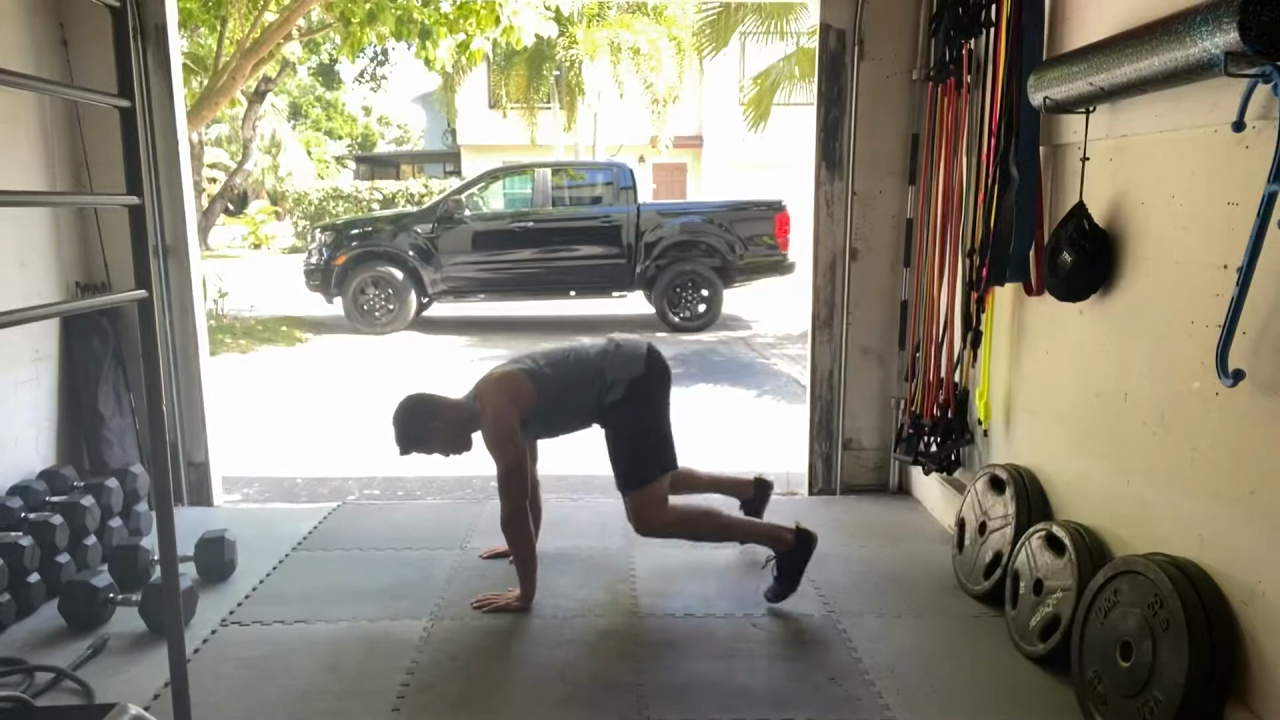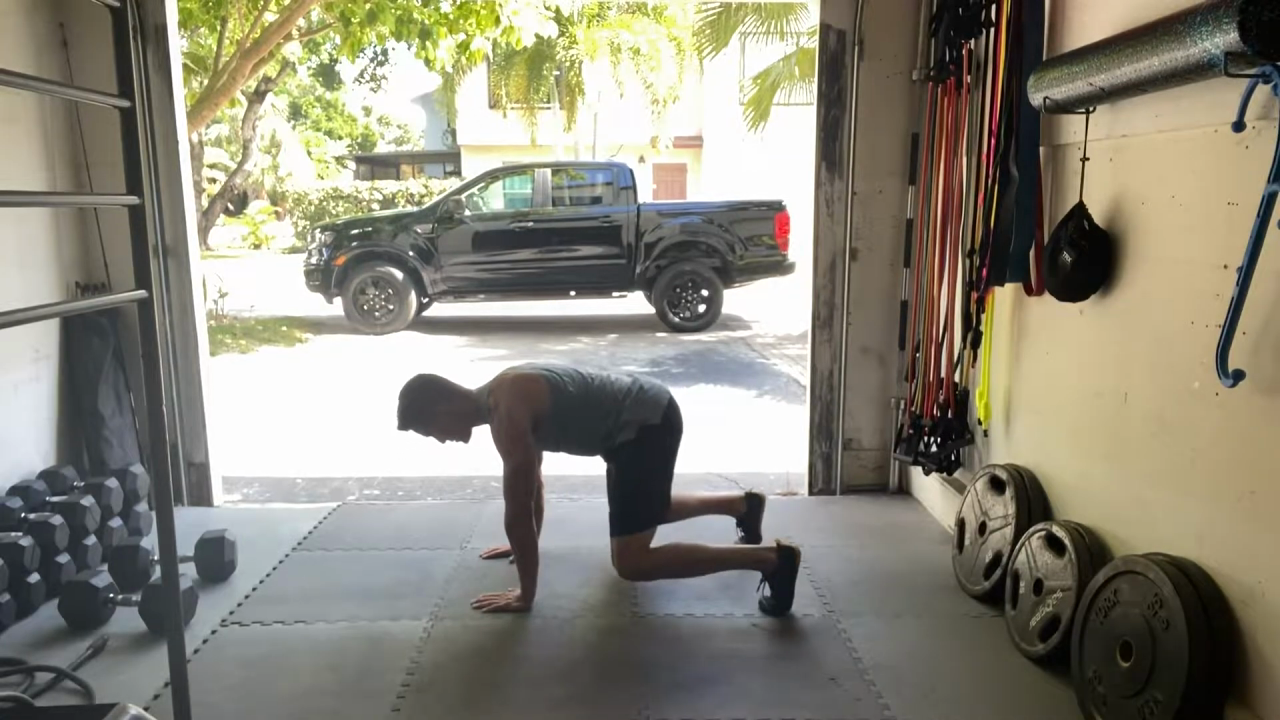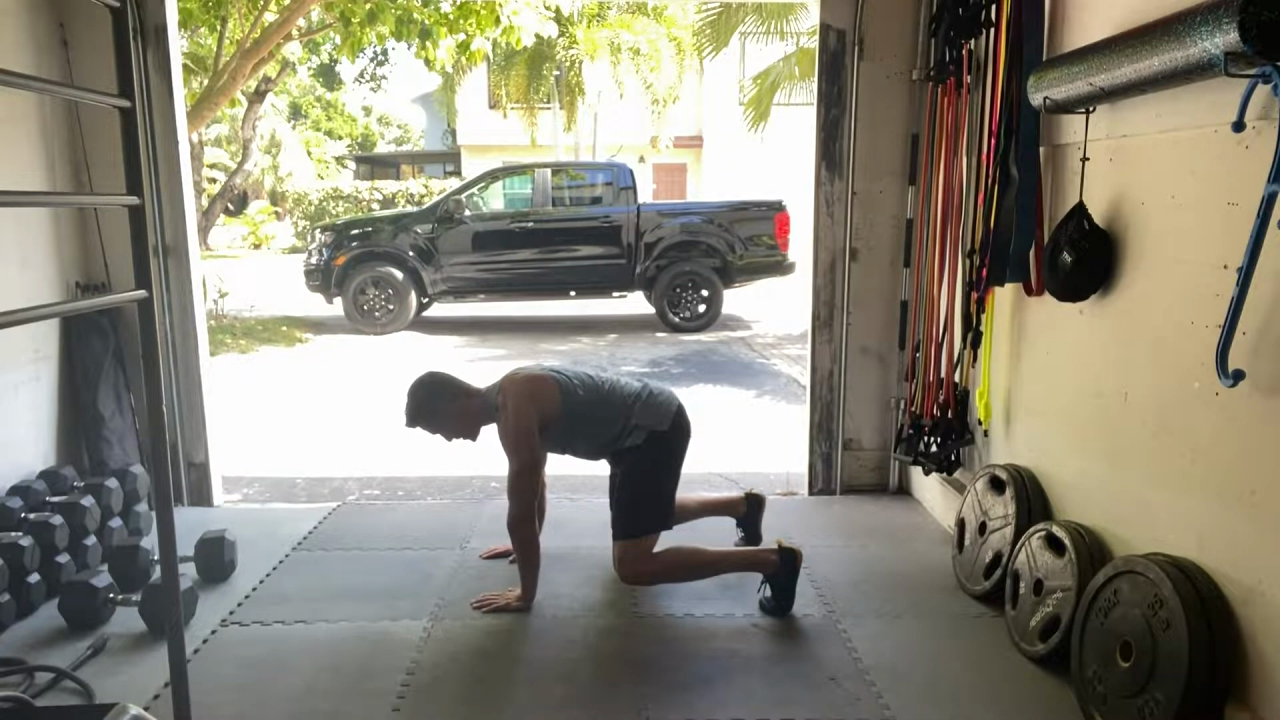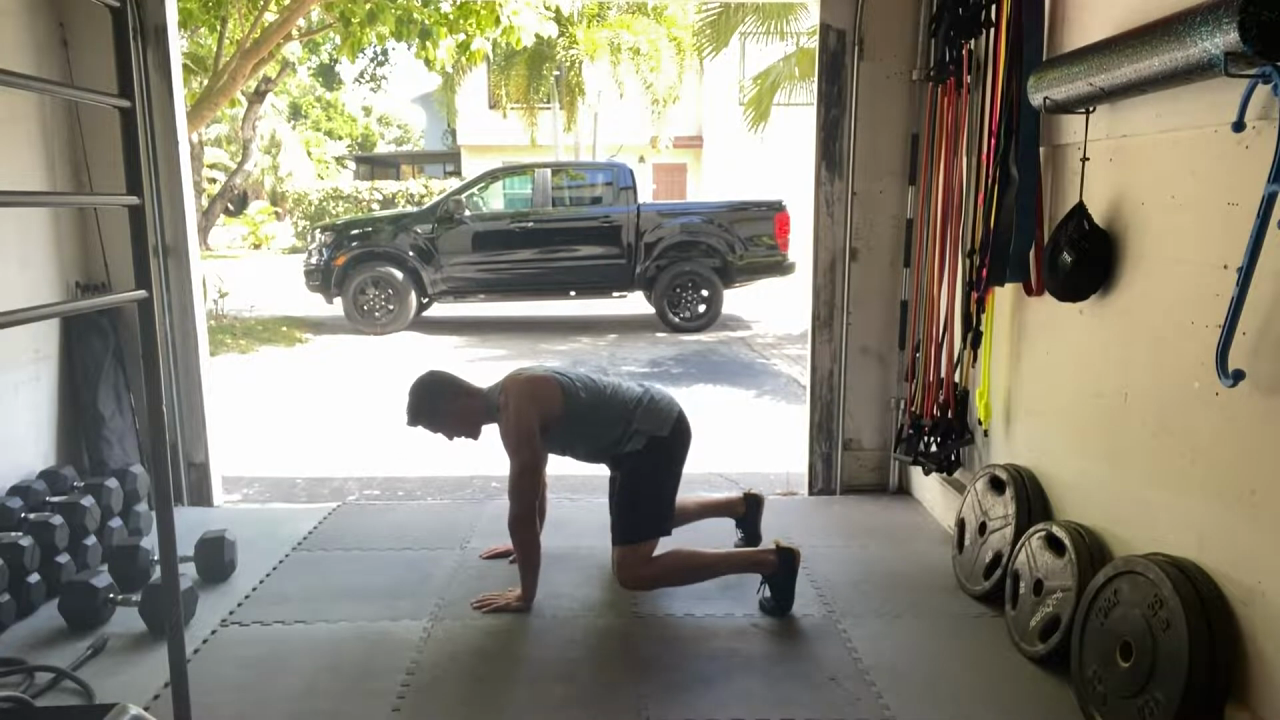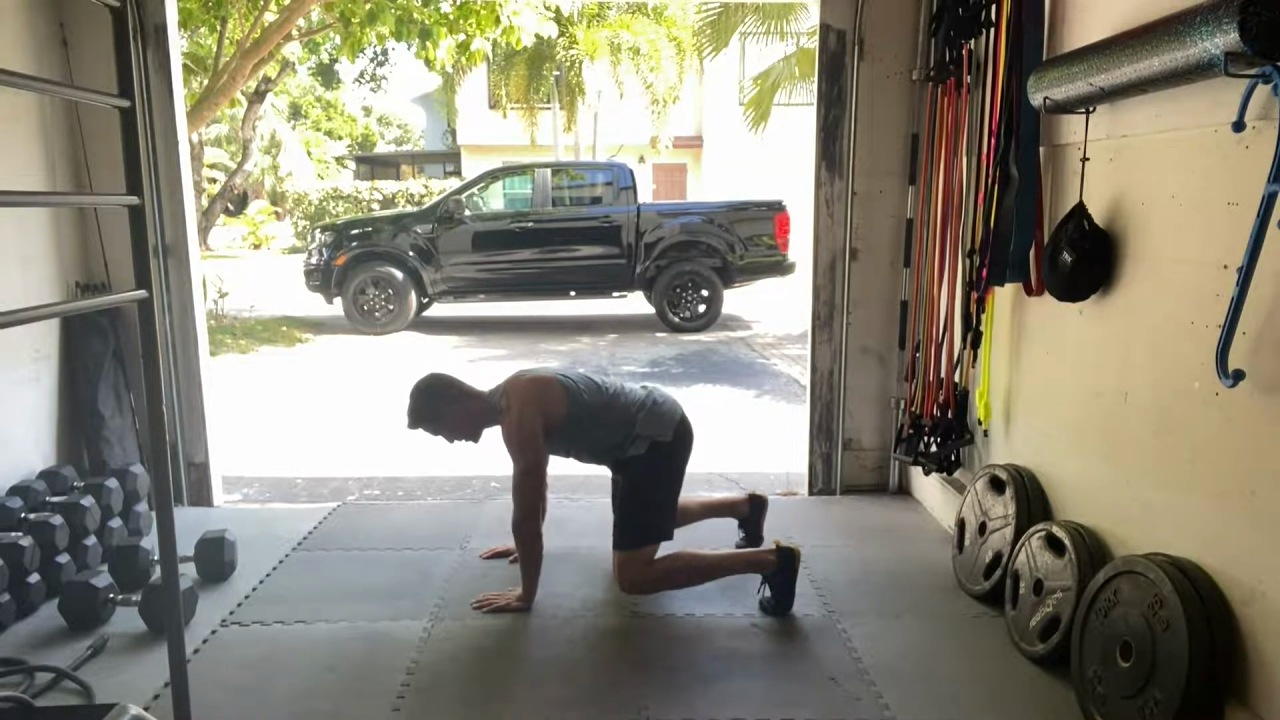
dt=0.5s
person 1, frame 1
left shoulder: (494, 415)
right shoulder: (492, 398)
left elbow: (513, 508)
right elbow: (528, 479)
left wrist: (525, 593)
right wrist: (526, 541)
left hip: (632, 379)
right hip: (633, 371)
left knee: (648, 516)
right knee: (653, 481)
left ankle: (788, 540)
right ankle: (750, 492)
person 1, frame 2
left shoulder: (506, 414)
right shoulder: (502, 395)
left elbow: (518, 510)
right elbow: (533, 482)
left wrist: (525, 595)
right wrist: (527, 543)
left hip: (646, 423)
right hip: (644, 412)
left knee: (631, 562)
right knee: (644, 512)
left ankle: (771, 558)
right ankle: (742, 505)
person 1, frame 3
left shoulder: (514, 413)
right shoulder: (511, 394)
left elbow: (521, 511)
right elbow: (535, 482)
left wrist: (526, 594)
right wrist: (527, 543)
left hip: (655, 429)
right hip: (648, 419)
left knee: (632, 566)
right knee: (640, 516)
left ankle: (773, 560)
right ankle: (743, 505)
person 1, frame 4
left shoulder: (515, 412)
right shoulder: (511, 395)
left elbow: (522, 511)
right elbow: (535, 482)
left wrist: (526, 594)
right wrist: (527, 543)
left hip: (655, 434)
right hip: (648, 425)
left knee: (631, 572)
right knee: (639, 519)
left ankle: (772, 561)
right ankle: (741, 506)
person 1, frame 5
left shoulder: (518, 415)
right shoulder: (511, 399)
left elbow: (526, 513)
right elbow: (535, 489)
left wrist: (525, 594)
right wrist: (525, 545)
left hip: (657, 436)
right hip: (654, 423)
left knee: (633, 577)
right knee: (646, 517)
left ankle: (771, 559)
right ankle: (746, 506)
